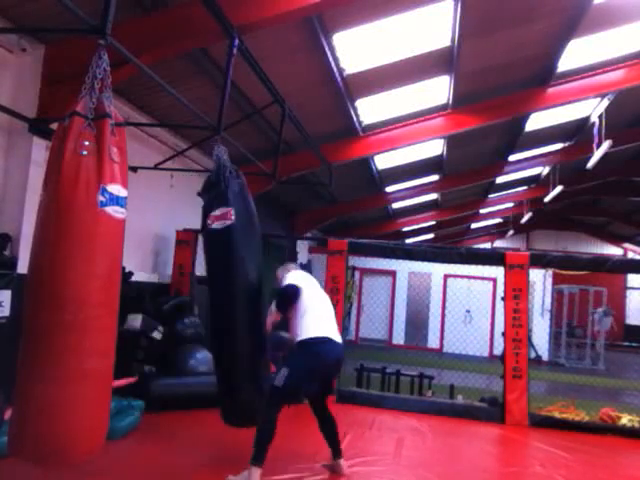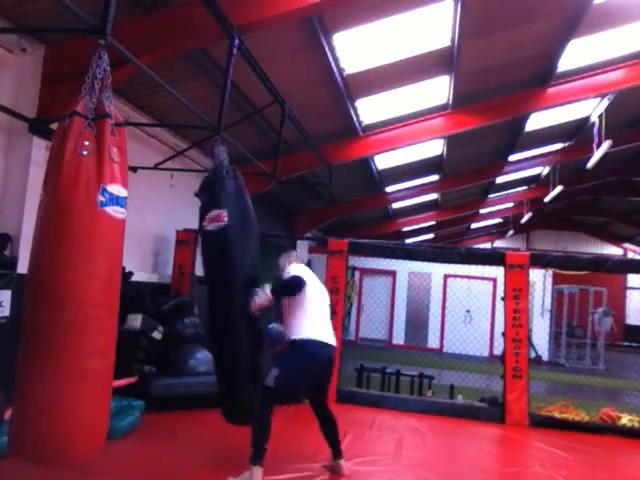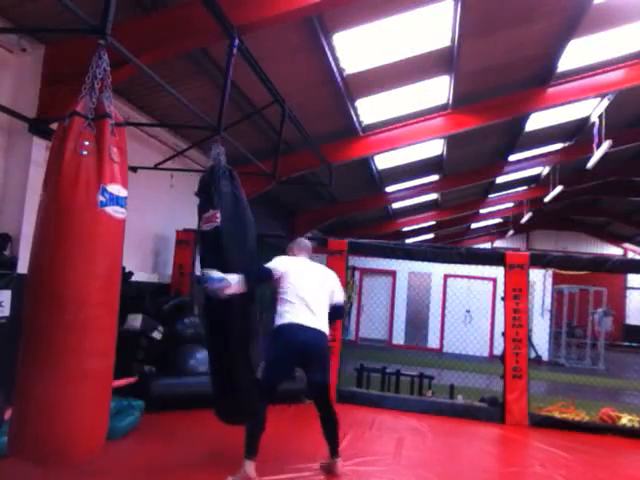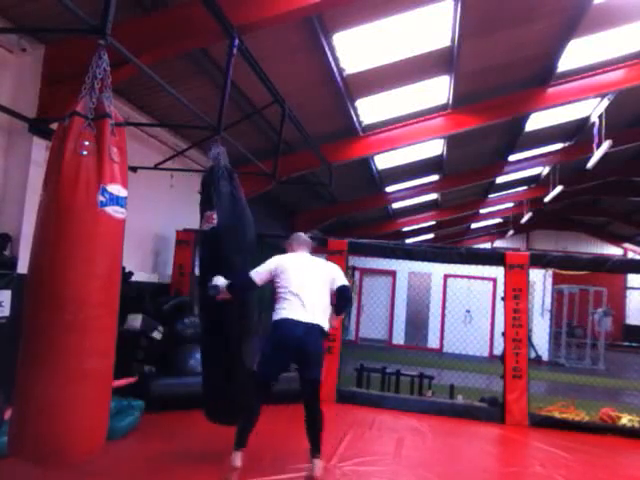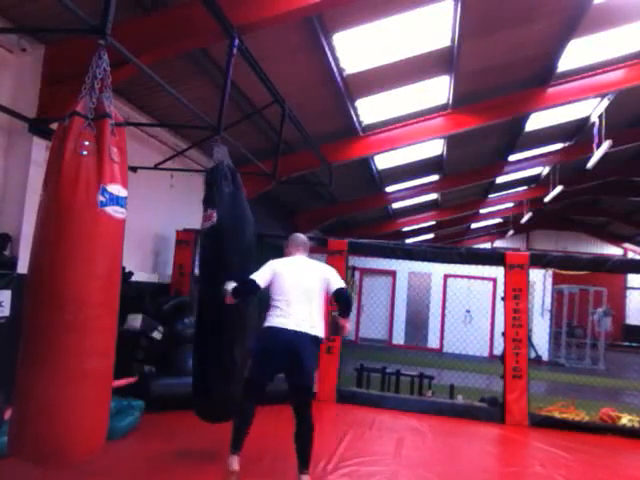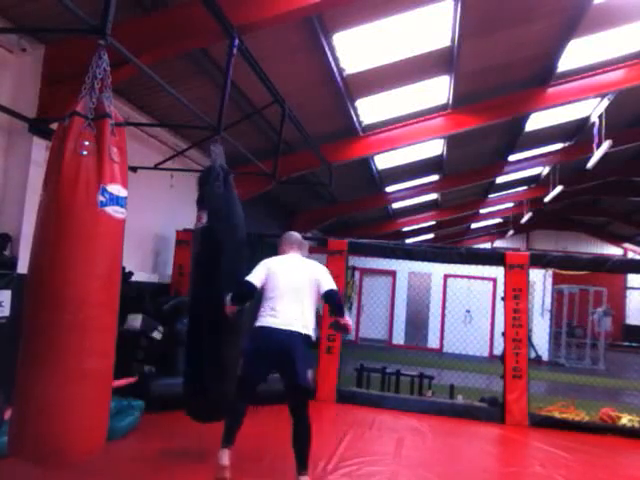
dt=0.1s
person 1, frame 1
left shoulder: (294, 276)
right shoulder: (319, 291)
left elbow: (289, 292)
left wrist: (273, 313)
right wrist: (289, 340)
left hip: (313, 347)
right hip: (335, 350)
left knee: (273, 403)
right knee: (319, 405)
right ankle: (338, 461)
person 1, frame 2
left shoulder: (294, 272)
right shoulder: (319, 287)
left elbow: (295, 283)
left wrist: (265, 296)
left hip: (304, 348)
right hip: (326, 350)
left knee: (265, 402)
right knee: (319, 405)
right ankle: (338, 461)
person 1, frame 3
left shoulder: (285, 262)
right shoulder: (329, 274)
left elbow: (263, 274)
right elbow: (338, 310)
left wrist: (230, 284)
left hip: (288, 335)
right hip: (319, 339)
left knee: (261, 397)
right knee: (322, 399)
right ankle: (334, 461)
person 1, frame 4
left shoulder: (280, 261)
right shoulder: (330, 267)
left elbow: (246, 282)
right elbow: (345, 295)
left wrist: (223, 287)
right wrist: (334, 314)
left hip: (283, 328)
right hip: (313, 335)
left knee: (258, 392)
right knee: (311, 401)
left ankle: (237, 455)
person 1, frame 5
left shoulder: (277, 265)
right shoulder: (326, 270)
left elbow: (249, 287)
right elbow: (344, 298)
left wrist: (231, 293)
right wrist: (342, 319)
left hip: (273, 336)
right hip: (306, 341)
left knee: (250, 397)
right knee: (303, 410)
left ankle: (234, 458)
person 1, frame 6
left shoulder: (269, 264)
right shoulder: (317, 269)
left elbow: (246, 290)
right elbow: (333, 300)
left wrist: (230, 303)
right wrist: (342, 318)
left hip: (265, 335)
right hip: (299, 340)
left knee: (243, 395)
right knee: (299, 410)
left ankle: (225, 454)
